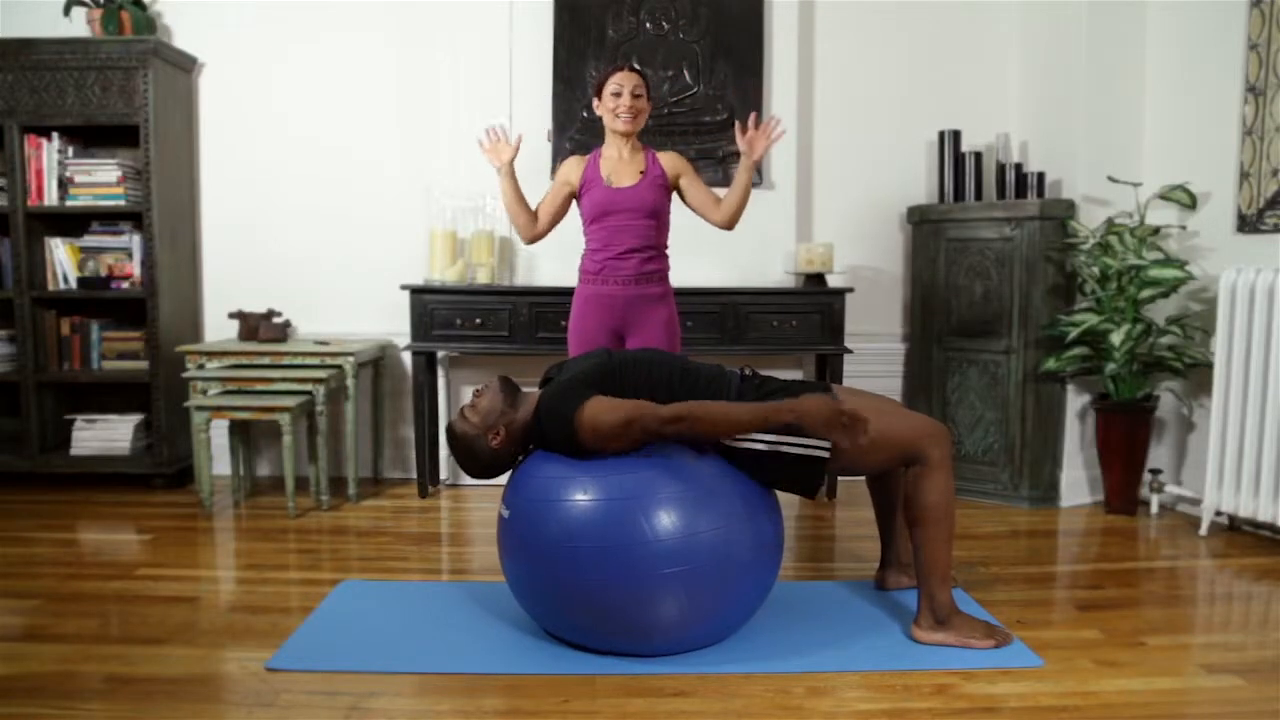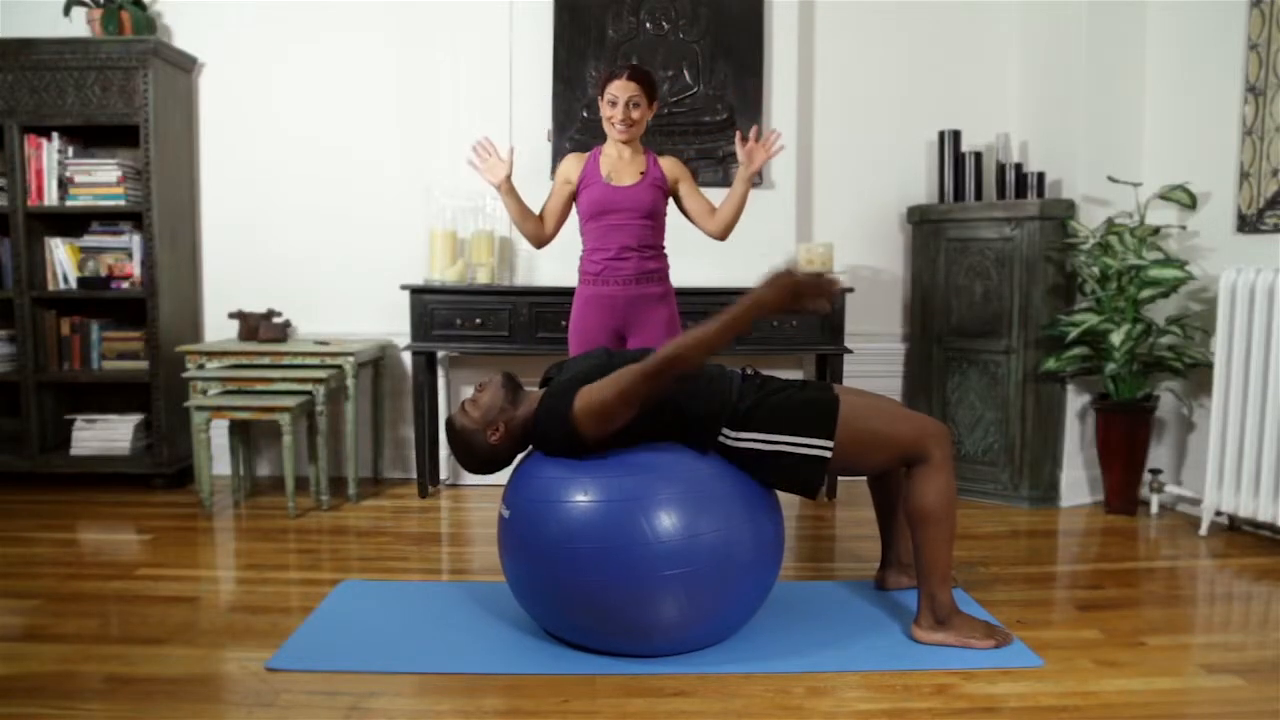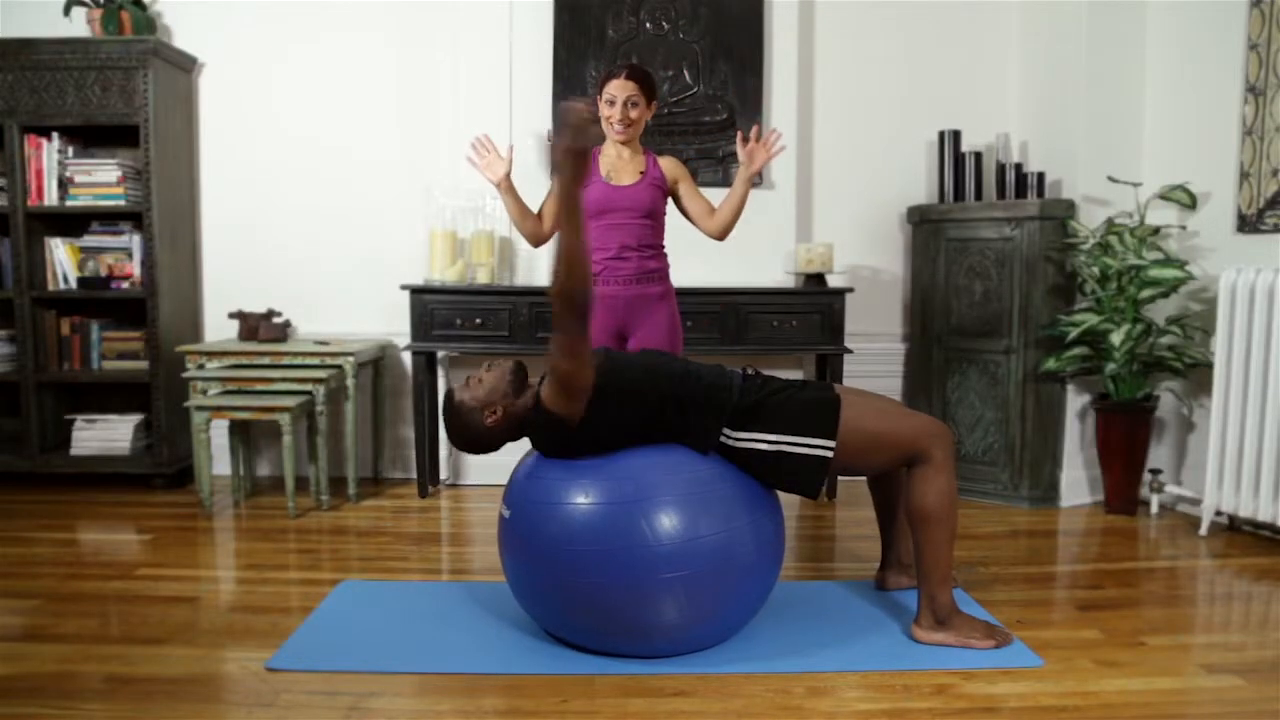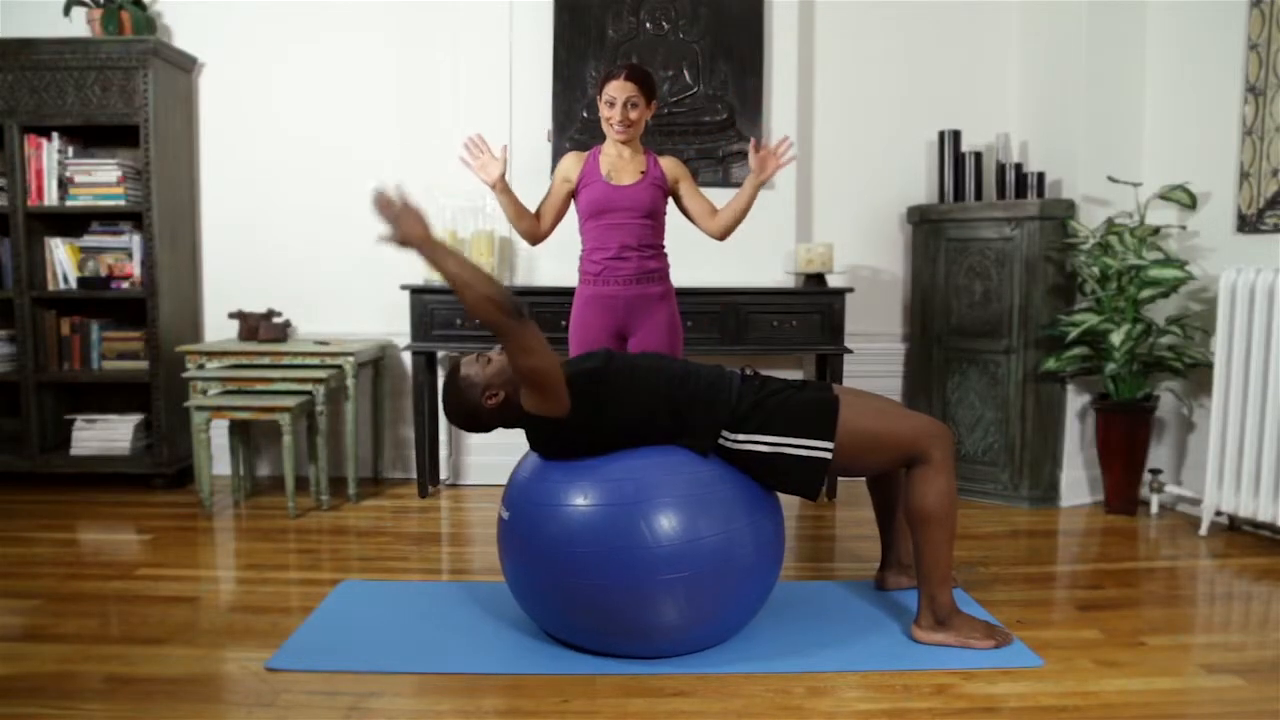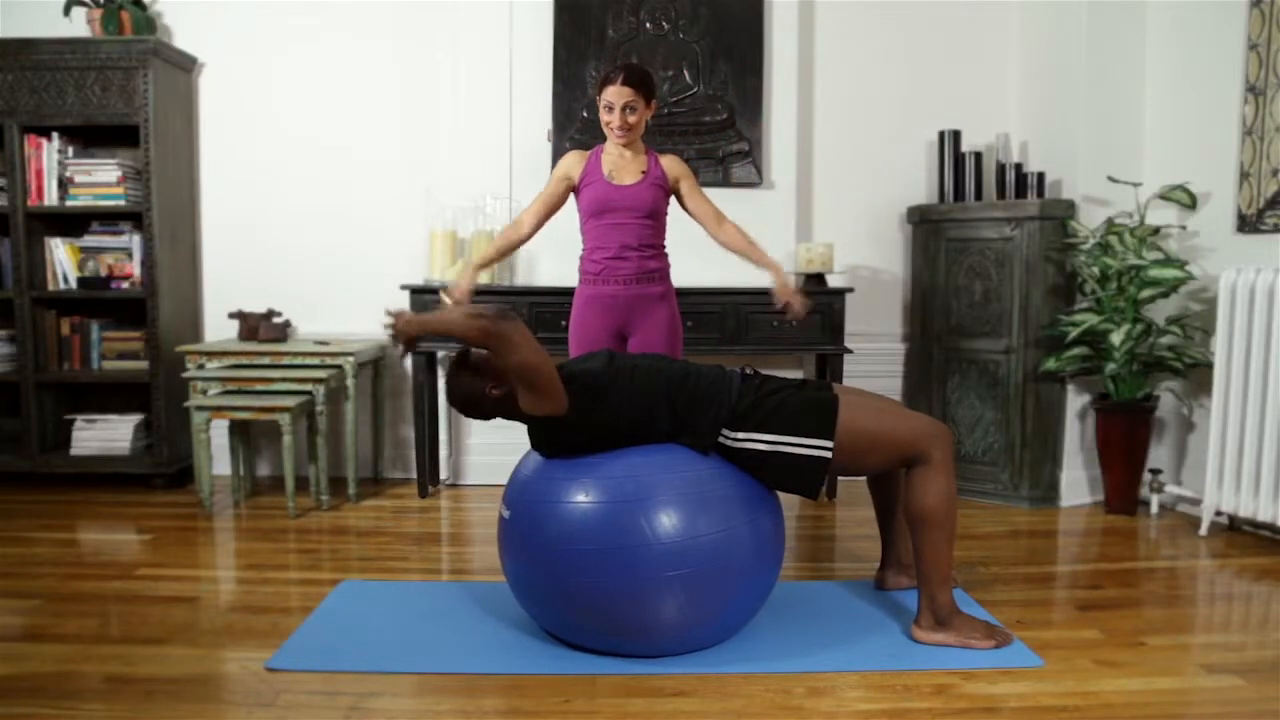
dt=0.3s
person 1, frame 1
left shoulder: (554, 389)
right shoulder: (565, 418)
right elbow: (675, 419)
right wrist: (793, 412)
left hip: (739, 391)
right hip: (749, 418)
left knee: (884, 433)
right knee: (929, 440)
left ankle: (899, 564)
right ankle: (938, 614)
person 1, frame 2
left shoulder: (554, 389)
right shoulder: (564, 421)
left elbow: (641, 377)
right elbow: (659, 371)
right wrist: (759, 304)
left hip: (741, 398)
right hip: (742, 423)
left knee: (899, 425)
right knee: (930, 440)
left ankle: (898, 563)
right ankle: (938, 616)
person 1, frame 3
left shoulder: (557, 402)
right shoulder: (558, 419)
right elbow: (569, 306)
right wrist: (568, 187)
left hip: (740, 396)
right hip: (742, 420)
left knee: (900, 432)
right knee: (931, 442)
left ankle: (897, 564)
right ankle: (938, 616)
person 1, frame 4
left shoulder: (554, 406)
right shoulder: (550, 419)
right elbow: (509, 313)
right wrist: (425, 242)
left hip: (741, 399)
right hip: (741, 424)
left knee: (897, 441)
right knee: (931, 445)
left ankle: (899, 563)
right ankle: (937, 616)
person 1, frame 5
left shoulder: (557, 397)
right shoulder: (550, 414)
right elbow: (498, 320)
right wrist: (420, 322)
left hip: (740, 394)
right hip: (742, 424)
left knee: (896, 431)
right knee: (930, 442)
left ankle: (898, 564)
right ankle: (938, 615)
person 2, frame 1
left shoulder: (668, 164)
right shoulder: (576, 168)
left elbow: (724, 216)
right elbow: (530, 229)
left wrist: (747, 162)
right wrist: (506, 170)
left hip: (653, 304)
right hip: (595, 304)
person 2, frame 2
left shoulder: (667, 169)
right shoulder: (576, 166)
left elbow: (717, 226)
right elbow: (539, 234)
left wrist: (745, 174)
right wrist: (505, 187)
left hip: (654, 304)
right hip: (594, 304)
person 2, frame 3
left shoulder: (667, 169)
left elbow: (716, 226)
right elbow: (538, 233)
left wrist: (745, 174)
right wrist: (504, 185)
left hip: (653, 304)
right hip: (595, 303)
person 2, frame 4
left shoulder: (667, 168)
right shoulder: (575, 164)
left elbow: (716, 225)
right elbow: (536, 230)
left wrist: (753, 181)
right wrist: (499, 187)
left hip: (654, 304)
right hip: (595, 303)
person 2, frame 5
left shoulder: (669, 167)
right shoulder: (576, 163)
left elbow: (717, 224)
right elbow: (527, 223)
left wrist: (774, 269)
right wrist: (474, 266)
left hip: (654, 303)
right hip: (594, 303)
